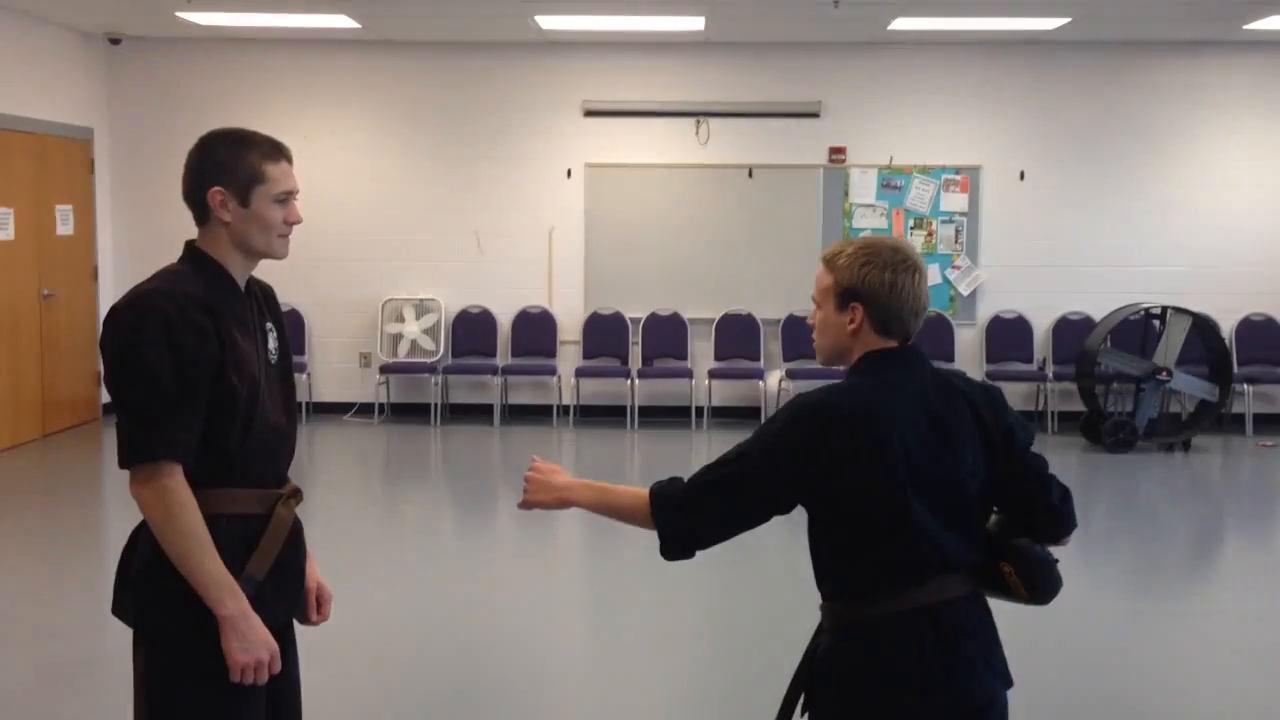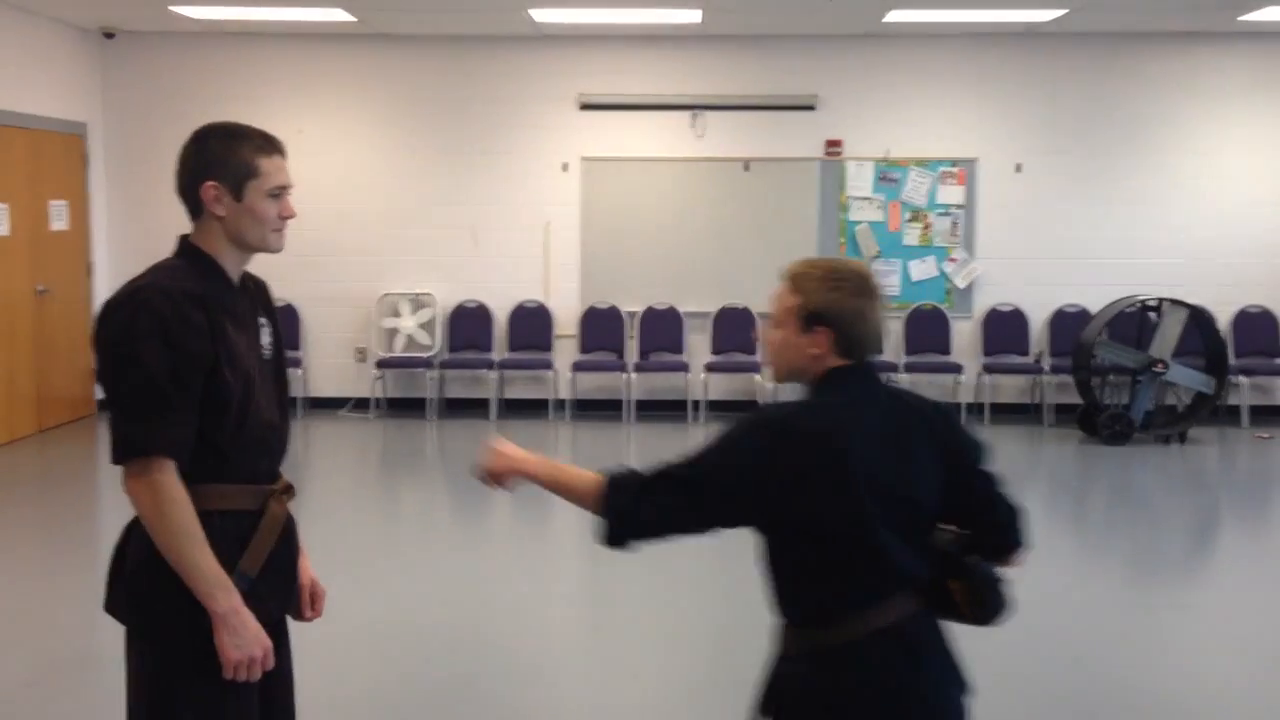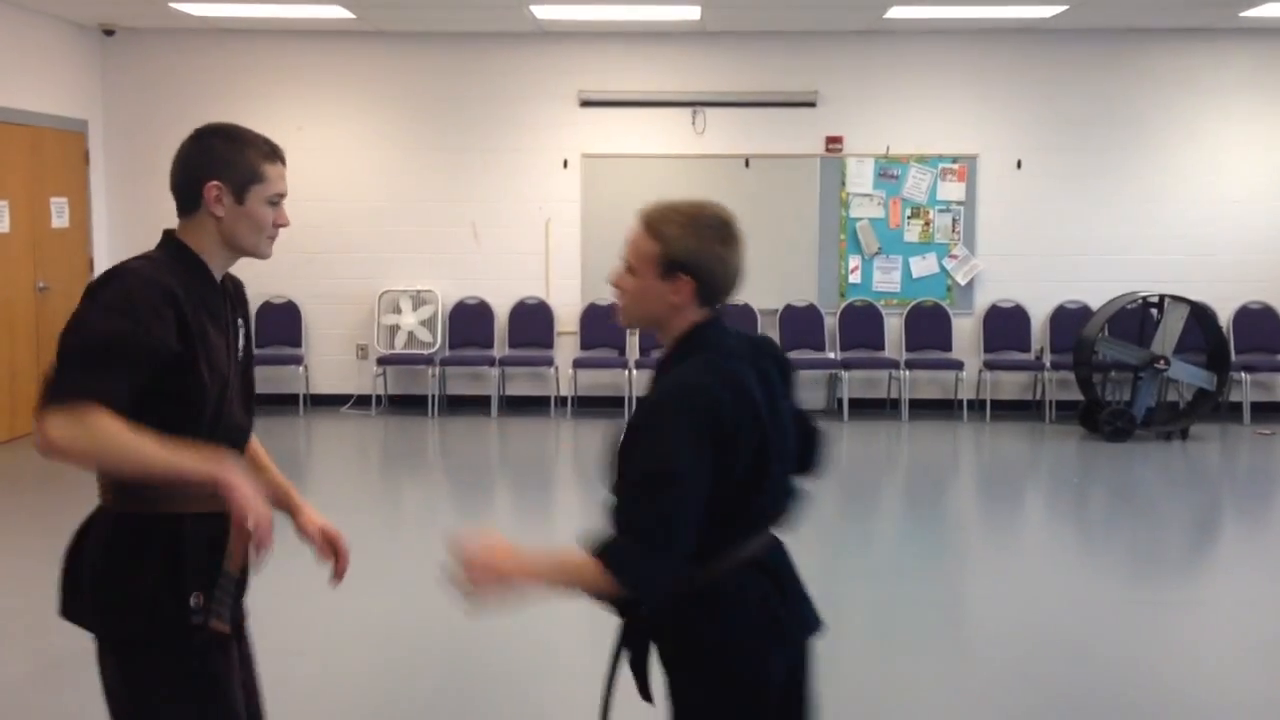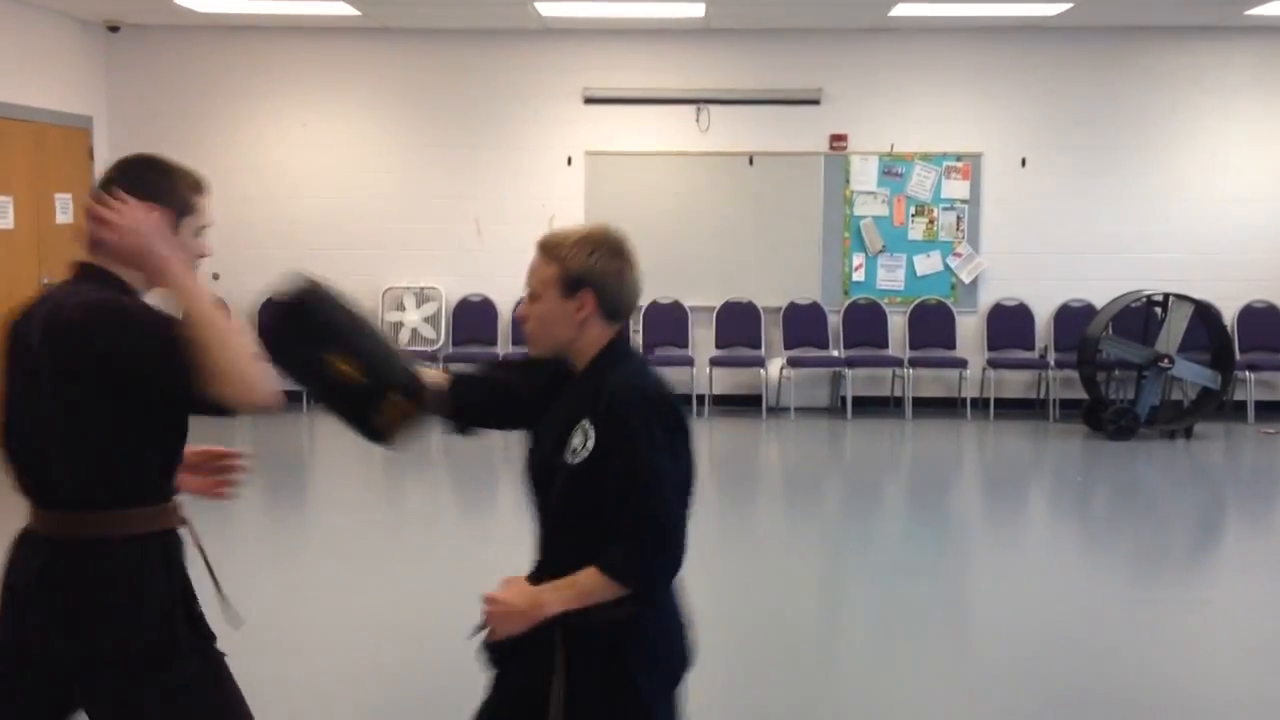
dt=0.3s
person 1, frame 1
left shoulder: (259, 302)
right shoulder: (160, 314)
right elbow: (156, 479)
left wrist: (299, 558)
right wrist: (232, 611)
left hip: (256, 562)
right hip: (198, 580)
person 1, frame 2
left shoulder: (252, 296)
right shoulder: (155, 309)
right elbow: (150, 475)
left wrist: (291, 554)
right wrist: (226, 607)
left hip: (249, 558)
right hip: (190, 579)
person 1, frame 3
left shoulder: (224, 292)
right shoulder: (137, 293)
right elbow: (62, 429)
left wrist: (297, 507)
right wrist: (218, 475)
left hip: (190, 555)
right hip: (152, 565)
person 1, frame 4
left shoulder: (48, 316)
right shoulder: (115, 323)
right elbow: (255, 391)
left wrist: (171, 467)
right wrist: (172, 271)
left hip: (47, 573)
right hip: (121, 578)
person 2, frame 1
left shoulder: (824, 418)
right shoulder: (978, 403)
left elbow: (694, 509)
right elbow: (1054, 522)
left wrist: (572, 490)
left hip: (873, 661)
right hip: (964, 649)
person 2, frame 2
left shoulder: (781, 437)
right shoulder: (929, 422)
left elbow: (647, 501)
right elbow: (1003, 541)
left wrist: (527, 466)
right hip: (917, 663)
person 2, frame 3
left shoulder: (683, 398)
right shoulder: (755, 357)
left elbow: (644, 555)
right elbow: (799, 452)
left wrist: (520, 567)
left hip: (720, 622)
right hip: (756, 597)
person 2, frame 4
left shoulder: (643, 408)
right shoulder: (562, 378)
left elbow: (650, 559)
right elbow: (466, 395)
left wrist: (540, 603)
left hip: (619, 644)
right hip: (562, 634)
